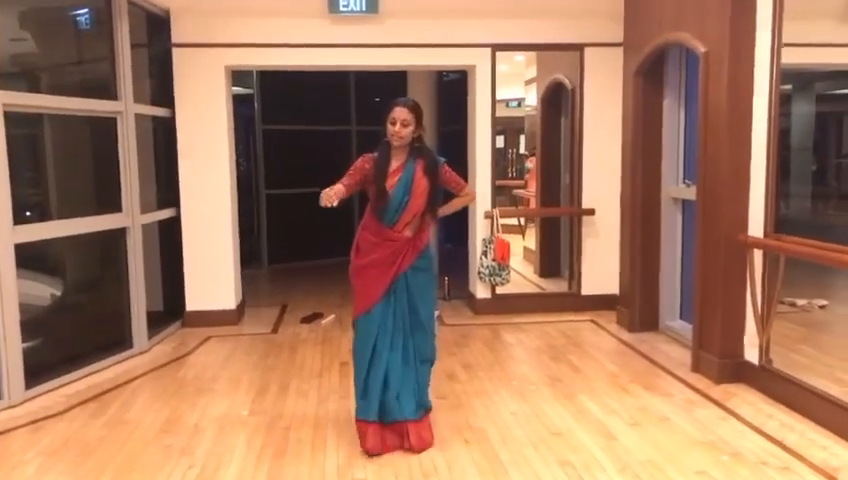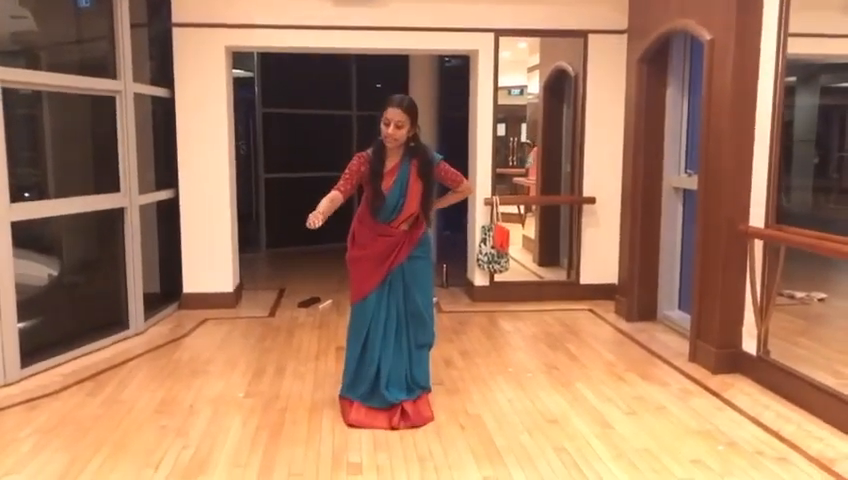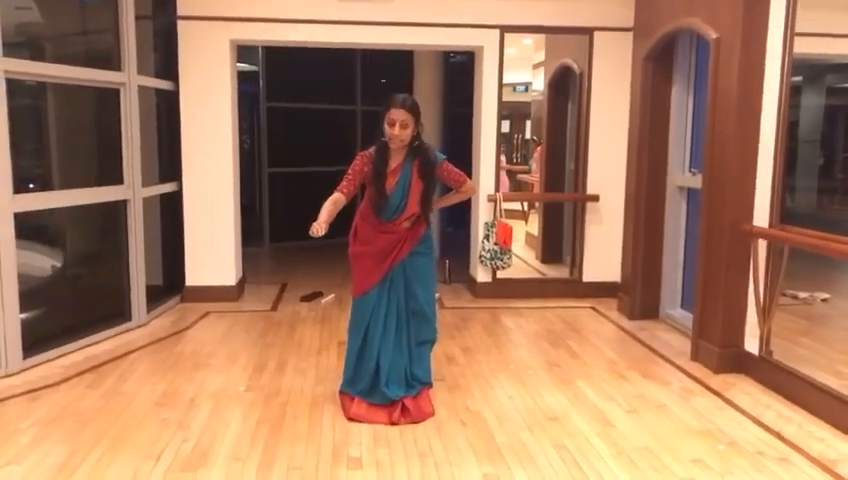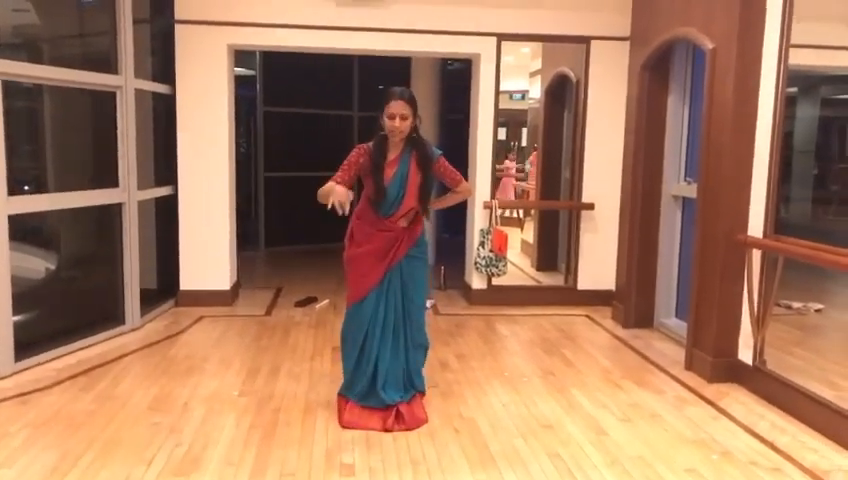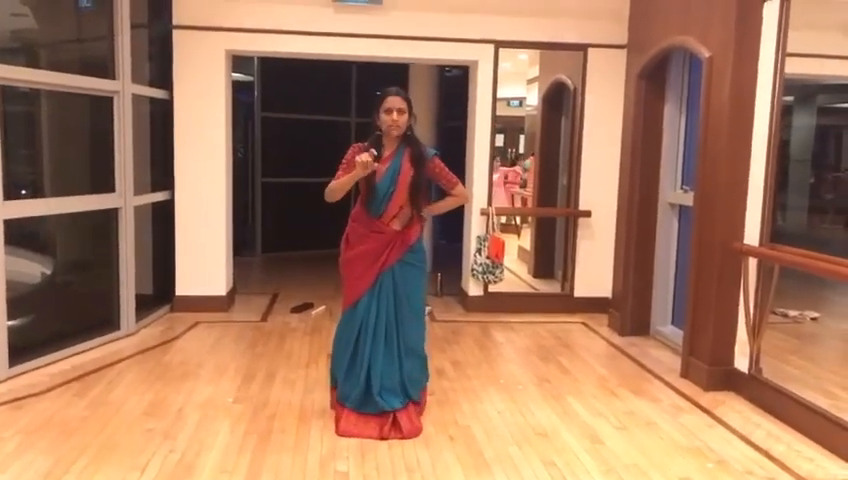
dt=0.5s
person 1, frame 1
left shoulder: (431, 165)
right shoulder: (370, 163)
left elbow: (467, 194)
right elbow: (341, 188)
left wrist: (434, 214)
right wrist: (331, 194)
left hip: (414, 260)
right hip: (375, 259)
left knee: (414, 333)
right knee: (375, 335)
left ankle: (411, 413)
right ankle: (378, 417)
person 1, frame 2
left shoulder: (426, 161)
right shoulder: (365, 161)
left elbow: (464, 188)
right elbow: (339, 192)
left wrist: (429, 208)
right wrist: (320, 212)
left hip: (411, 249)
right hip: (371, 250)
left knee: (412, 318)
right knee: (370, 319)
left ankle: (409, 393)
right ankle: (367, 392)
person 1, frame 3
left shoulder: (429, 161)
right shoulder: (368, 159)
left elbow: (467, 188)
right elbow: (340, 196)
left wrist: (431, 206)
right wrist: (322, 220)
left hip: (412, 247)
right hip: (372, 247)
left knee: (413, 315)
right knee: (371, 316)
left ankle: (410, 388)
right ankle: (368, 387)
person 1, frame 4
left shoulder: (427, 157)
right shoulder: (365, 153)
left elbow: (464, 189)
right elbow: (322, 193)
left wrist: (426, 208)
right wrist: (336, 190)
left hip: (407, 248)
right hip: (367, 247)
left knee: (405, 319)
right knee: (366, 319)
left ankle: (402, 395)
right ankle: (362, 393)
person 1, frame 5
left shoulder: (421, 156)
right shoulder: (361, 152)
left elbow: (460, 194)
right elbow: (330, 195)
left wrist: (421, 212)
right wrist: (357, 173)
left hip: (403, 252)
right hip: (364, 250)
left knee: (402, 324)
right knee: (361, 324)
left ankle: (399, 402)
right ankle: (358, 399)
